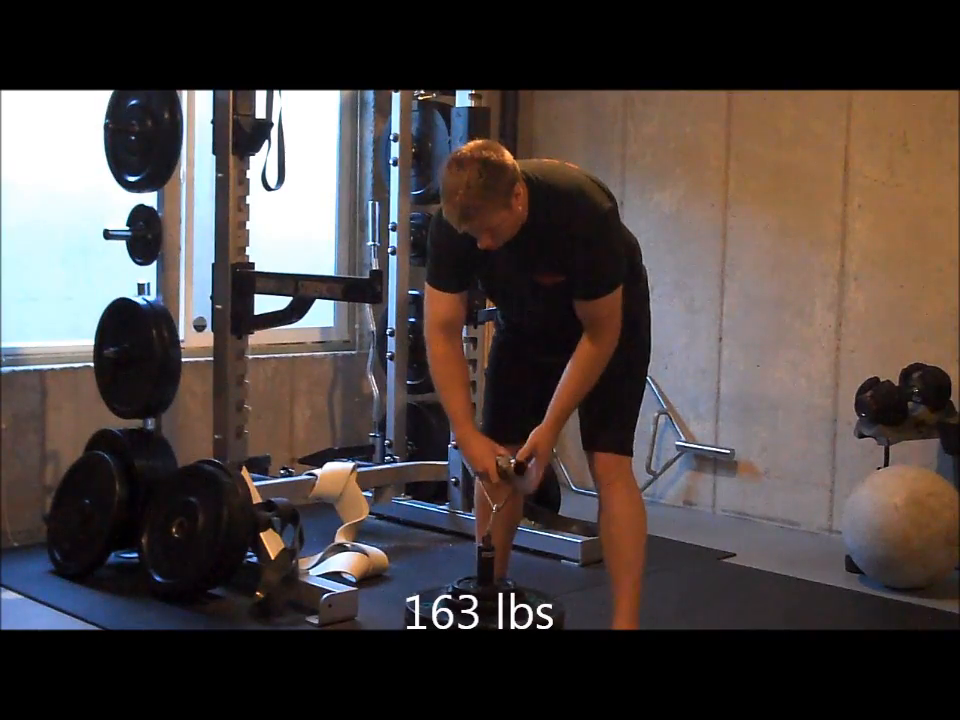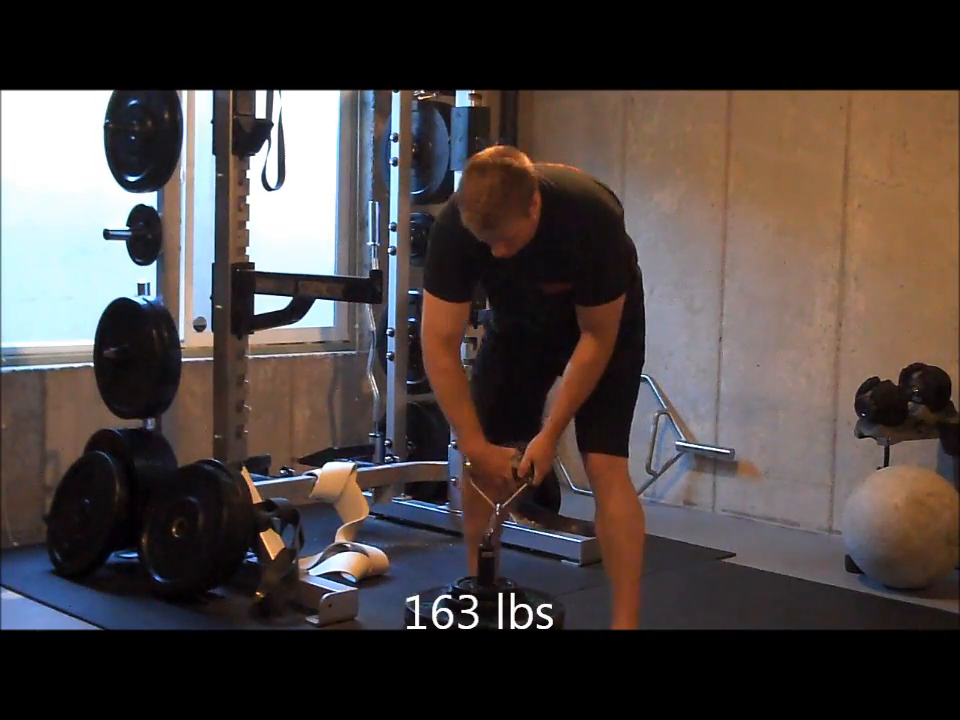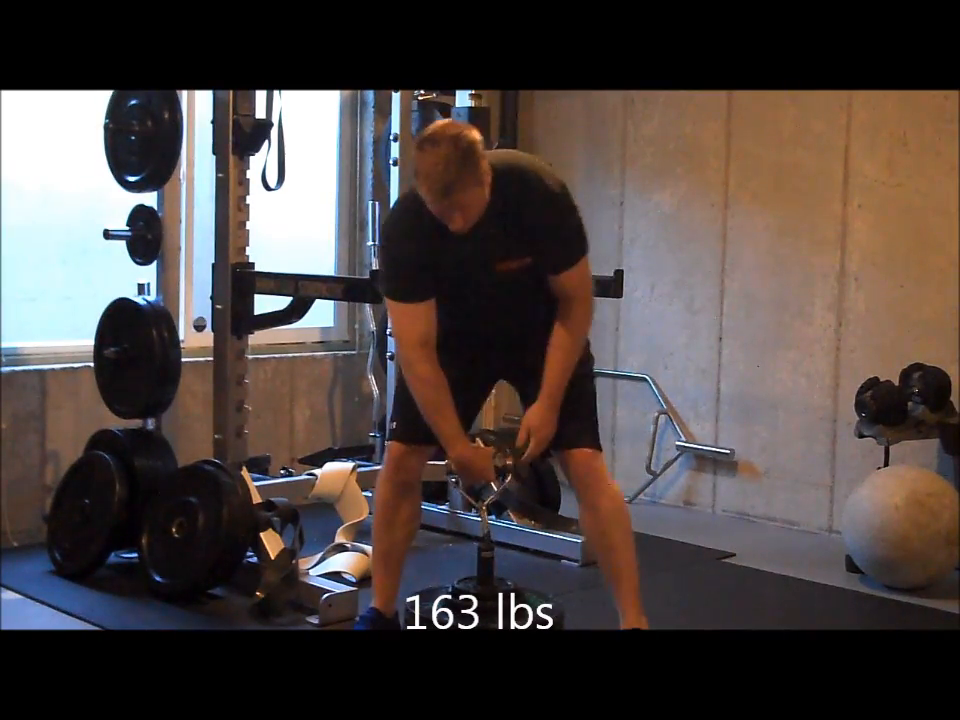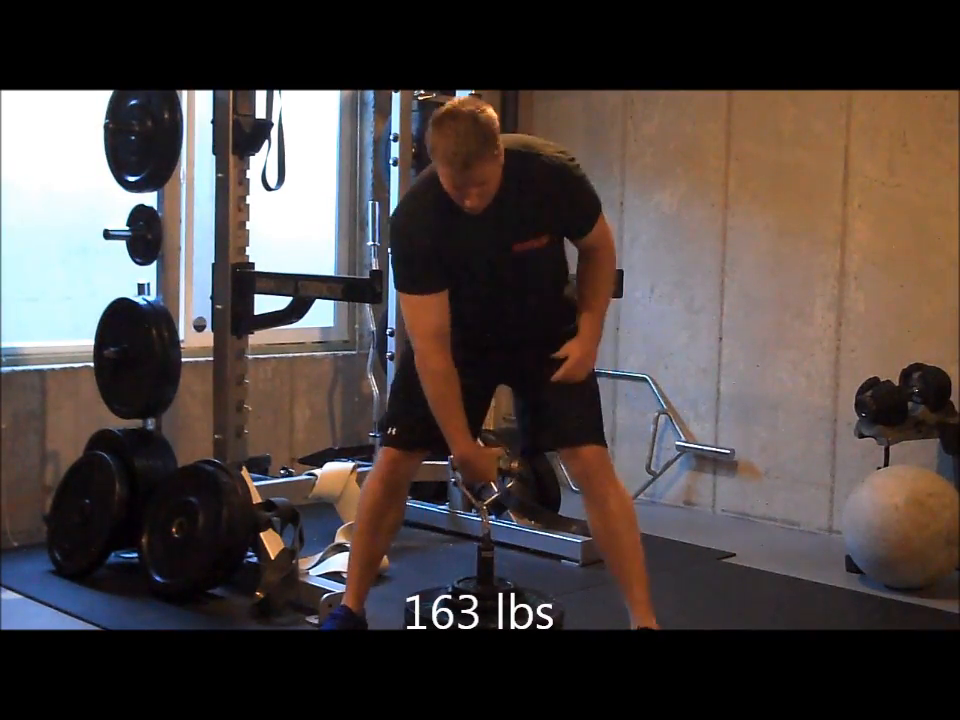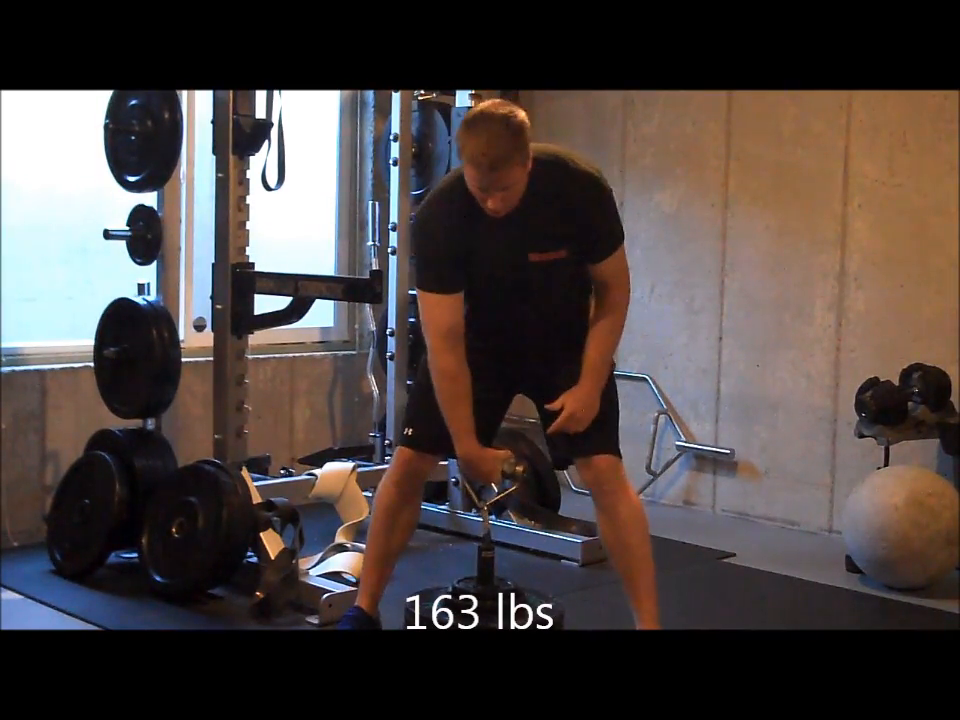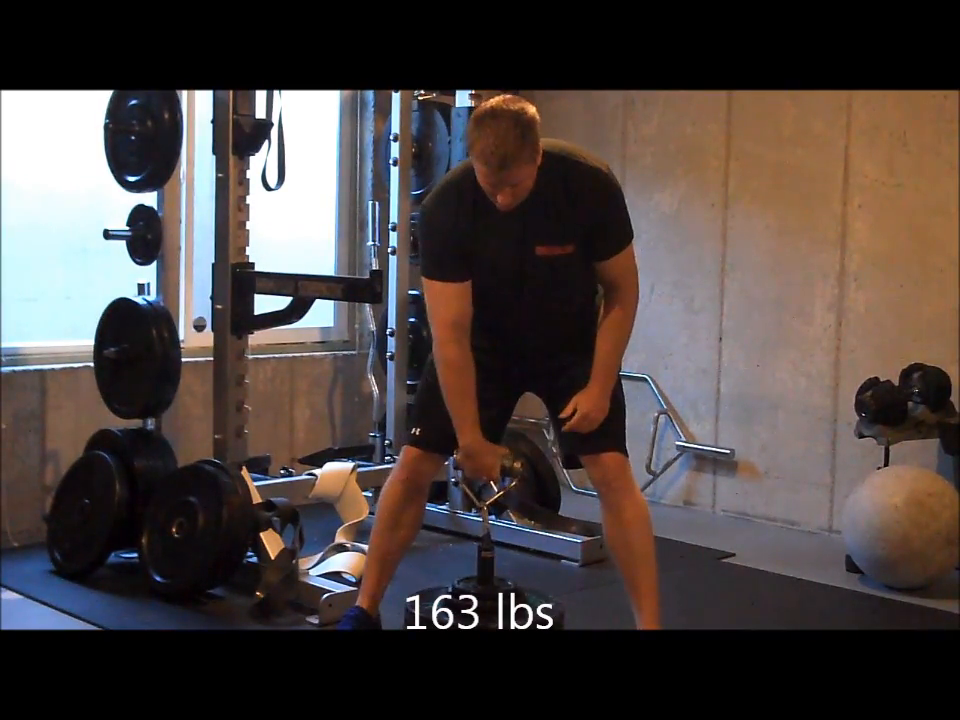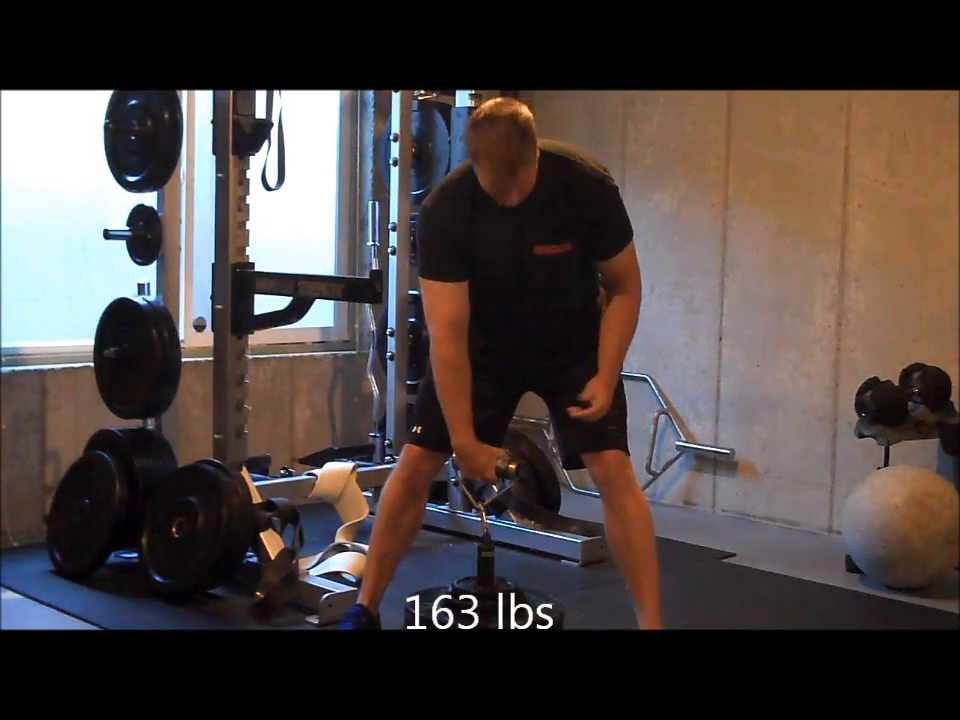
dt=0.7s
person 1, frame 1
left shoulder: (583, 212)
right shoulder: (451, 224)
left elbow: (601, 334)
right elbow: (442, 331)
left wrist: (550, 425)
right wrist: (467, 435)
left hip: (606, 321)
right hip: (524, 323)
left knee: (609, 465)
right knee: (496, 461)
left ankle: (626, 622)
person 1, frame 2
left shoulder: (592, 217)
right shoulder: (455, 226)
left elbow: (598, 337)
right elbow: (440, 344)
left wrist: (550, 434)
right wrist: (475, 445)
left hip: (601, 320)
right hip: (516, 322)
left knee: (604, 465)
right knee: (487, 456)
left ankle: (626, 622)
person 1, frame 3
left shoulder: (539, 194)
right shoulder: (405, 225)
left elbow: (575, 300)
right elbow: (415, 348)
left wrist: (548, 400)
right wrist: (456, 445)
left hip: (543, 332)
right hip: (455, 333)
left knee: (584, 464)
right knee: (400, 460)
left ankle: (635, 621)
right ankle: (381, 613)
person 1, frame 4
left shoulder: (551, 173)
right shoulder: (415, 217)
left elbow: (598, 247)
right elbow: (431, 344)
left wrist: (588, 333)
right wrist: (462, 446)
left hip: (546, 333)
right hip: (458, 334)
left knee: (590, 463)
right knee: (393, 461)
left ankle: (644, 620)
right ankle: (349, 610)
person 1, frame 5
left shoulder: (580, 188)
right shoulder: (438, 217)
left elbow: (613, 289)
right elbow: (445, 343)
left wrist: (590, 383)
right wrist: (467, 445)
left hip: (565, 343)
right hip: (479, 342)
left knee: (603, 472)
right knee: (408, 463)
left ankle: (648, 623)
right ankle: (363, 610)
person 1, frame 6
left shoulder: (590, 186)
right shoulder: (444, 209)
left elbow: (621, 291)
right elbow: (450, 334)
left wrist: (599, 386)
right wrist: (471, 439)
left hip: (571, 344)
right hip: (483, 343)
left knee: (611, 471)
right knee: (414, 465)
left ankle: (649, 624)
right ankle: (364, 610)
person 1, frame 7
left shoulder: (587, 185)
right shoulder: (444, 210)
left elbow: (624, 286)
right elbow: (448, 333)
left wrist: (604, 375)
right wrist: (463, 438)
left hip: (571, 344)
right hip: (485, 344)
left knee: (613, 468)
right knee: (415, 463)
left ankle: (652, 623)
right ankle: (364, 608)
